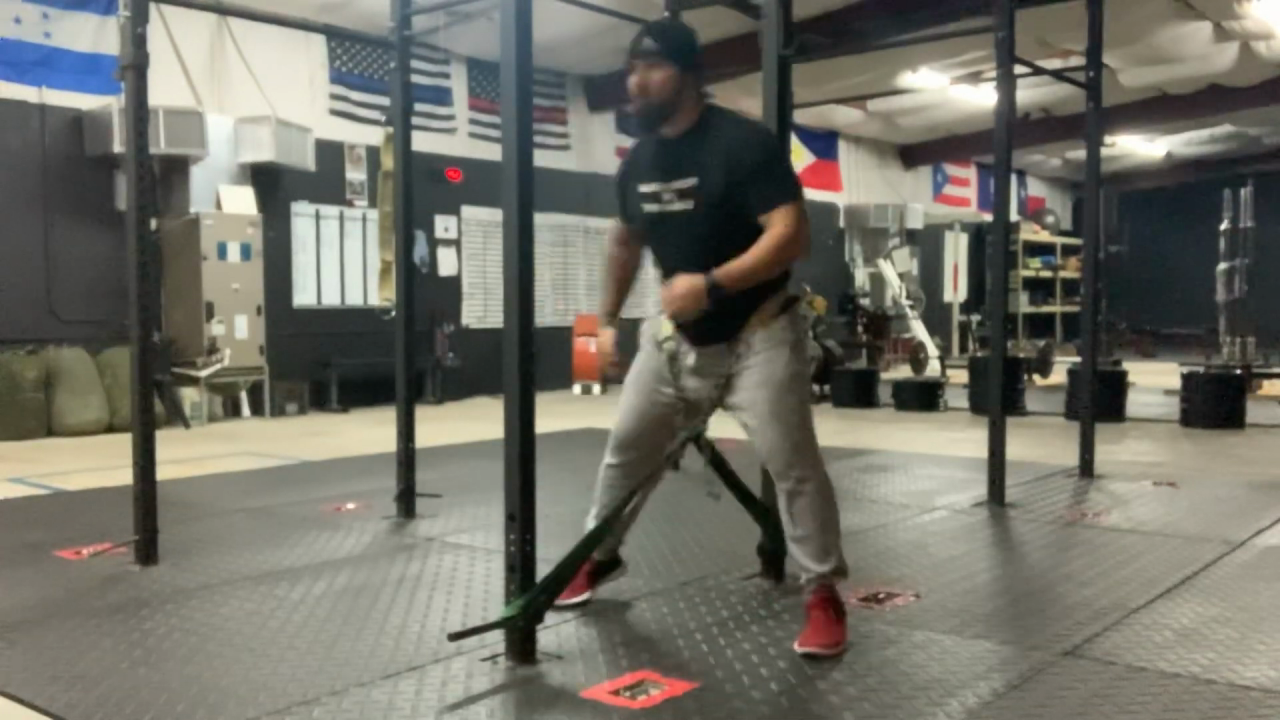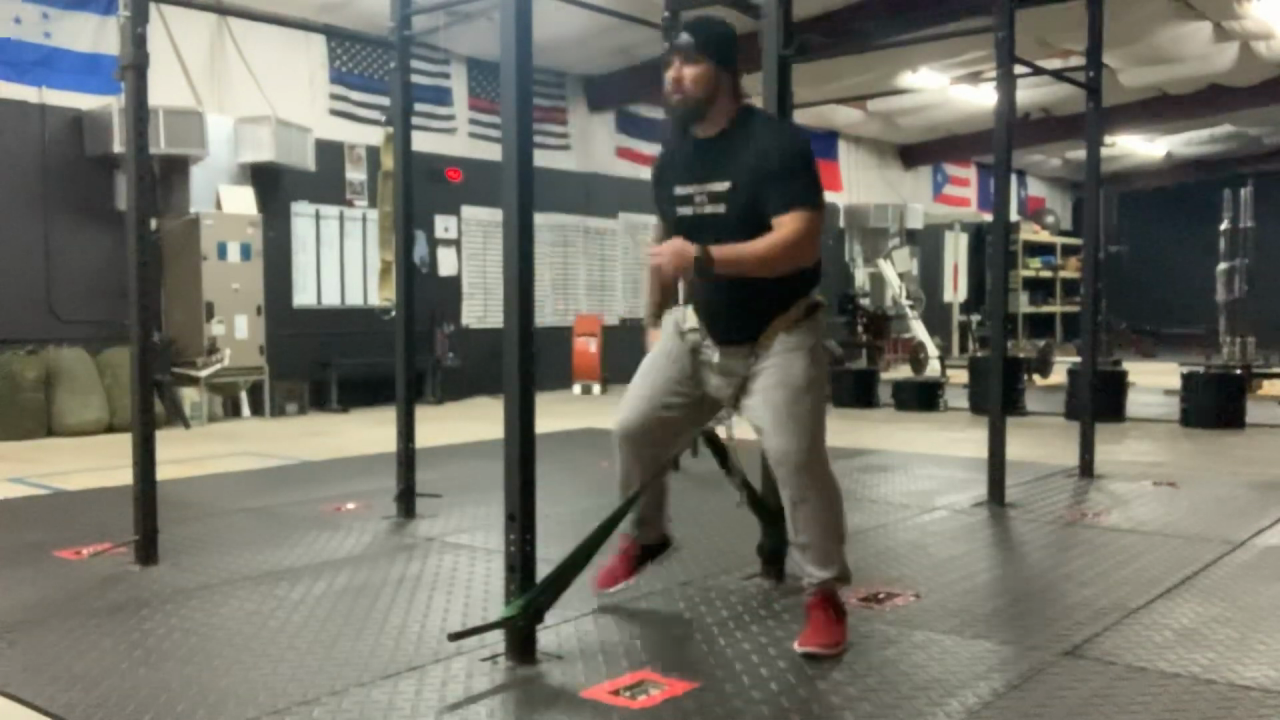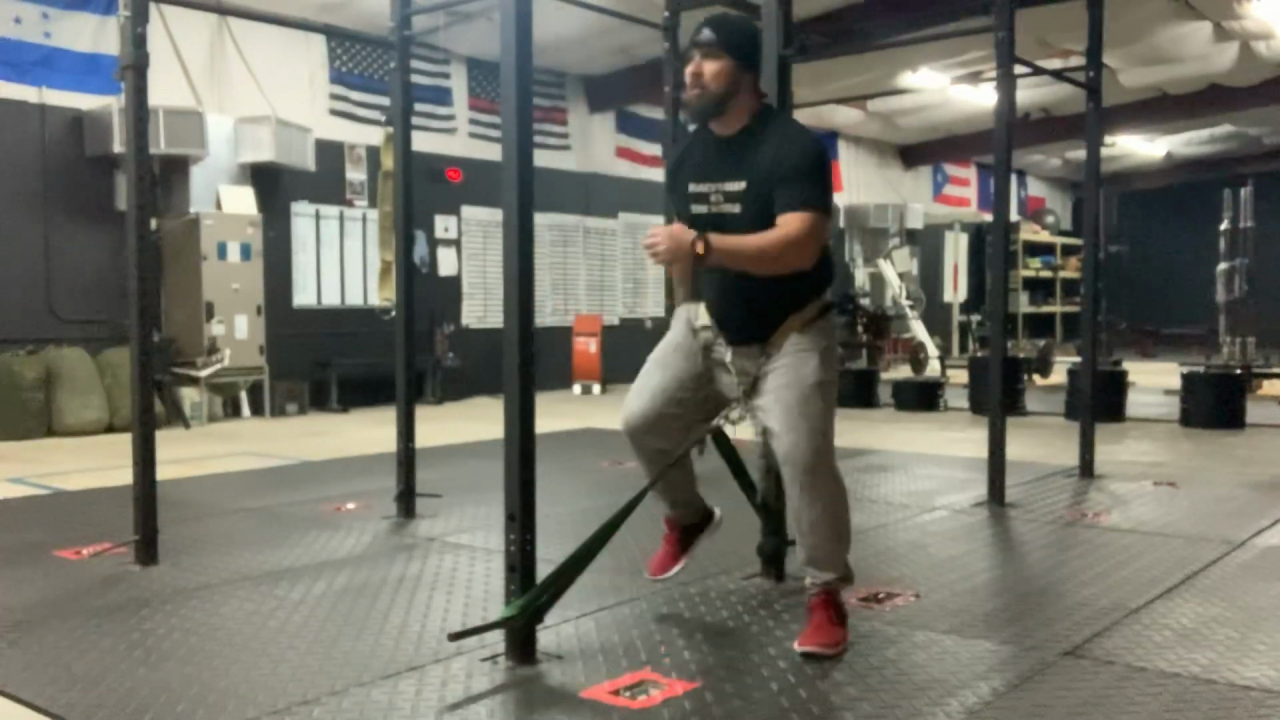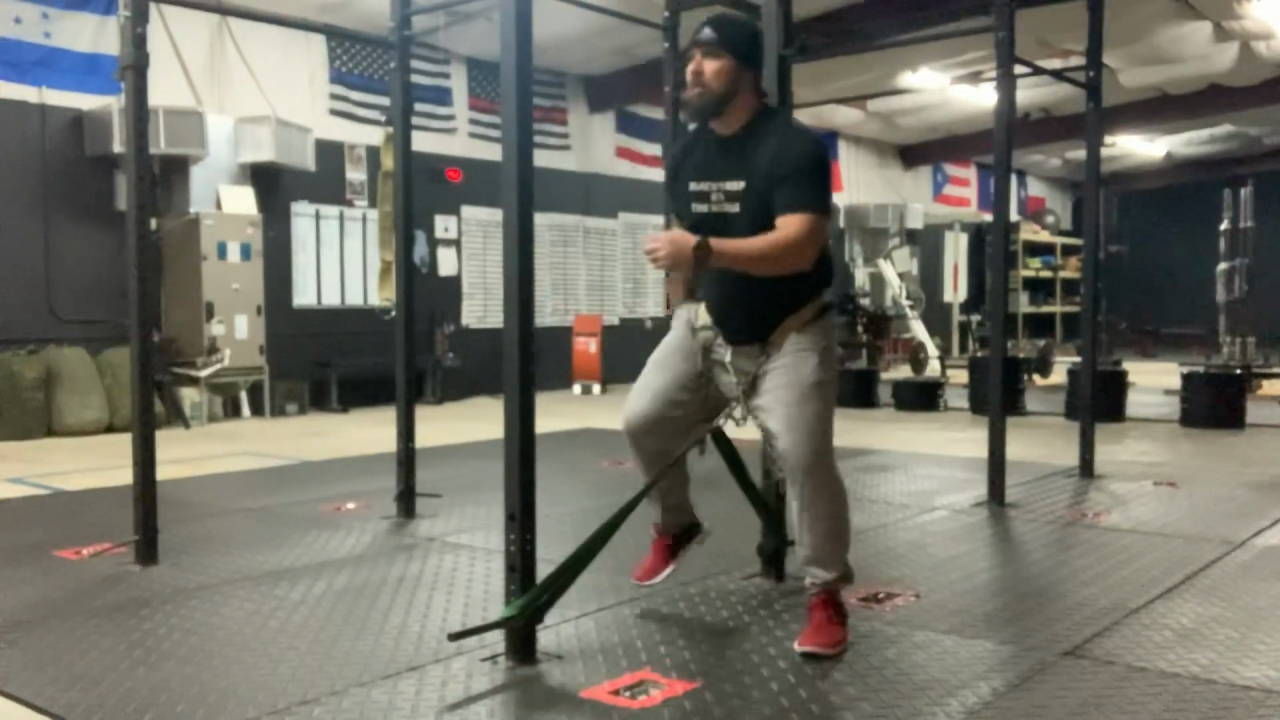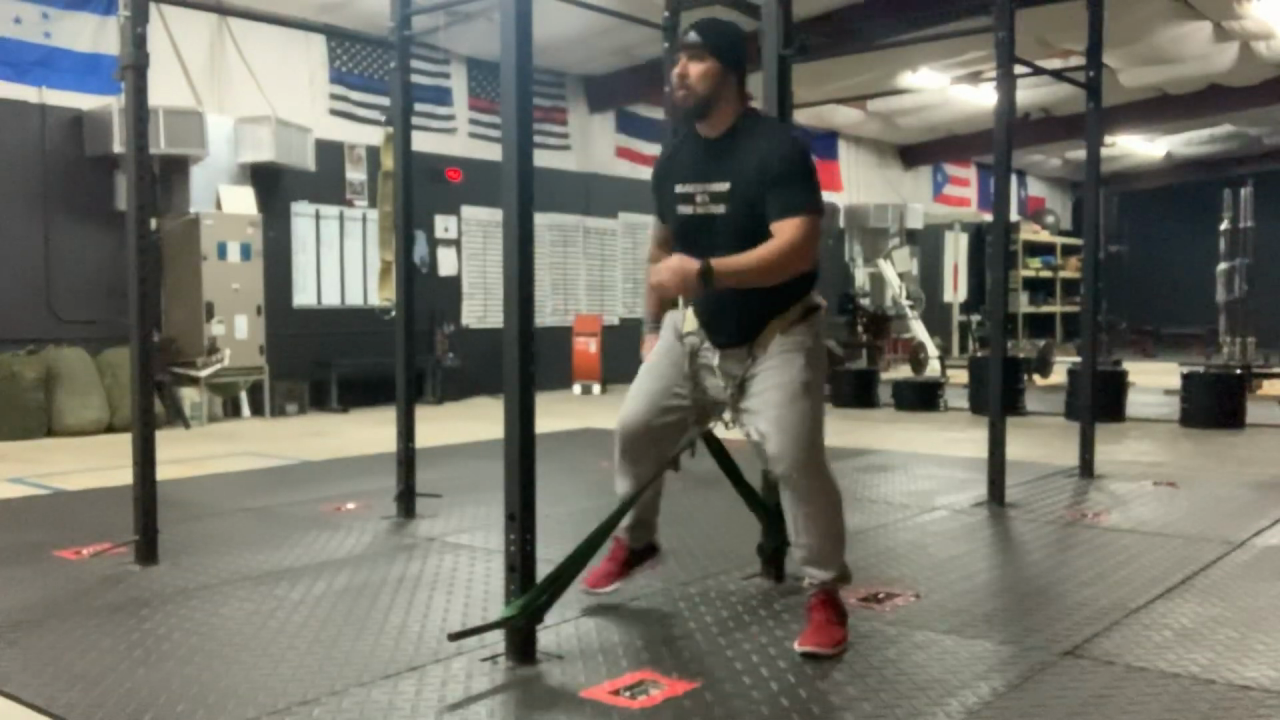
dt=0.1s
person 1, frame 1
left shoulder: (745, 143)
right shoulder: (637, 160)
left elbow: (791, 235)
right elbow: (625, 242)
left wrist: (710, 285)
right wrist: (606, 318)
left hip: (756, 332)
right hip: (675, 335)
left knee: (789, 456)
right knee: (628, 441)
left ankle: (823, 593)
right ankle: (601, 558)
person 1, frame 2
left shoulder: (779, 145)
right shoulder: (672, 158)
left elbow: (800, 243)
left wrist: (702, 259)
right wrist: (660, 317)
left hip: (778, 335)
right hip: (697, 329)
left knee: (798, 462)
right knee: (635, 428)
left ankle: (824, 596)
right ankle: (645, 537)
person 1, frame 3
left shoulder: (795, 147)
right shoulder: (687, 156)
left elbow: (800, 246)
left wrist: (701, 245)
right wrist: (682, 314)
left hip: (790, 336)
right hip: (708, 325)
left knee: (805, 461)
right knee: (642, 419)
left ankle: (826, 596)
right ankle: (688, 518)
person 1, frame 4
left shoulder: (794, 148)
right shoulder: (687, 155)
left elbow: (799, 247)
left wrist: (701, 248)
right wrist: (683, 314)
left hip: (789, 336)
right hip: (708, 325)
left knee: (805, 462)
right knee: (643, 420)
left ankle: (826, 596)
right ankle: (675, 525)
person 1, frame 5
left shoulder: (779, 150)
right shoulder: (674, 159)
left elbow: (796, 247)
left wrist: (702, 273)
right wrist: (657, 323)
left hip: (775, 334)
right hip: (696, 329)
left knee: (796, 460)
right knee: (635, 429)
left ankle: (825, 596)
right ankle: (634, 540)
